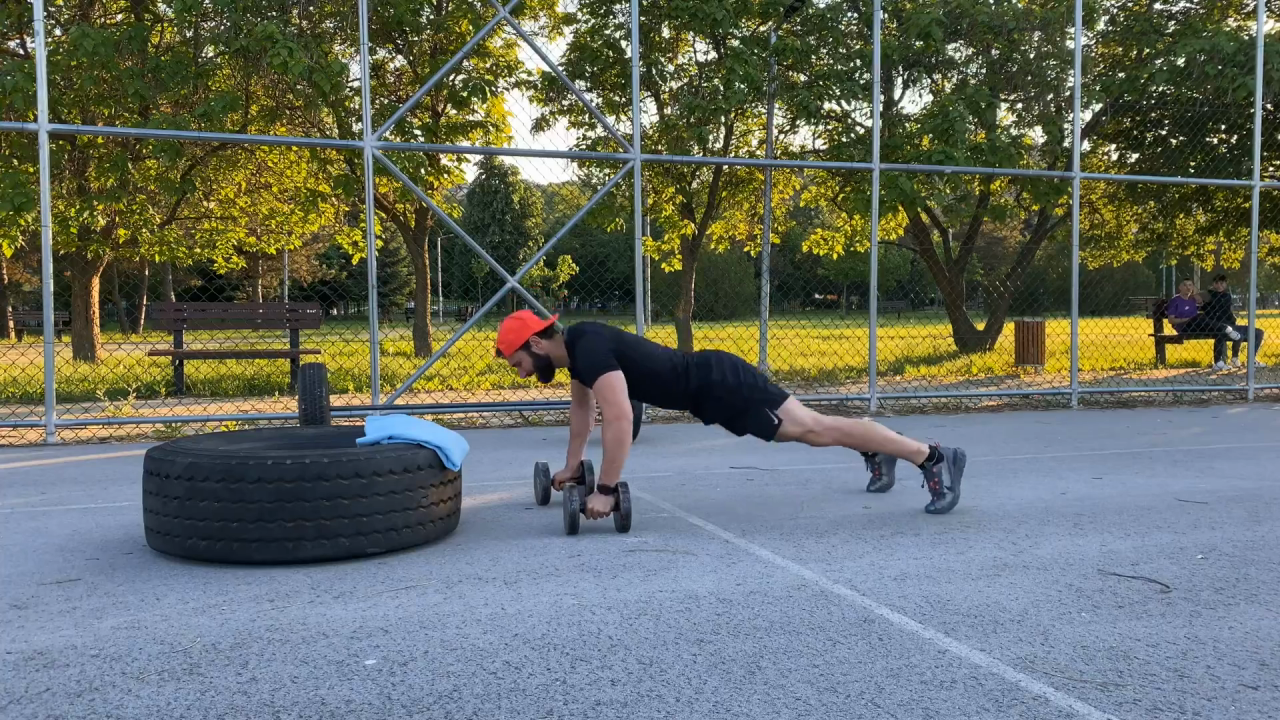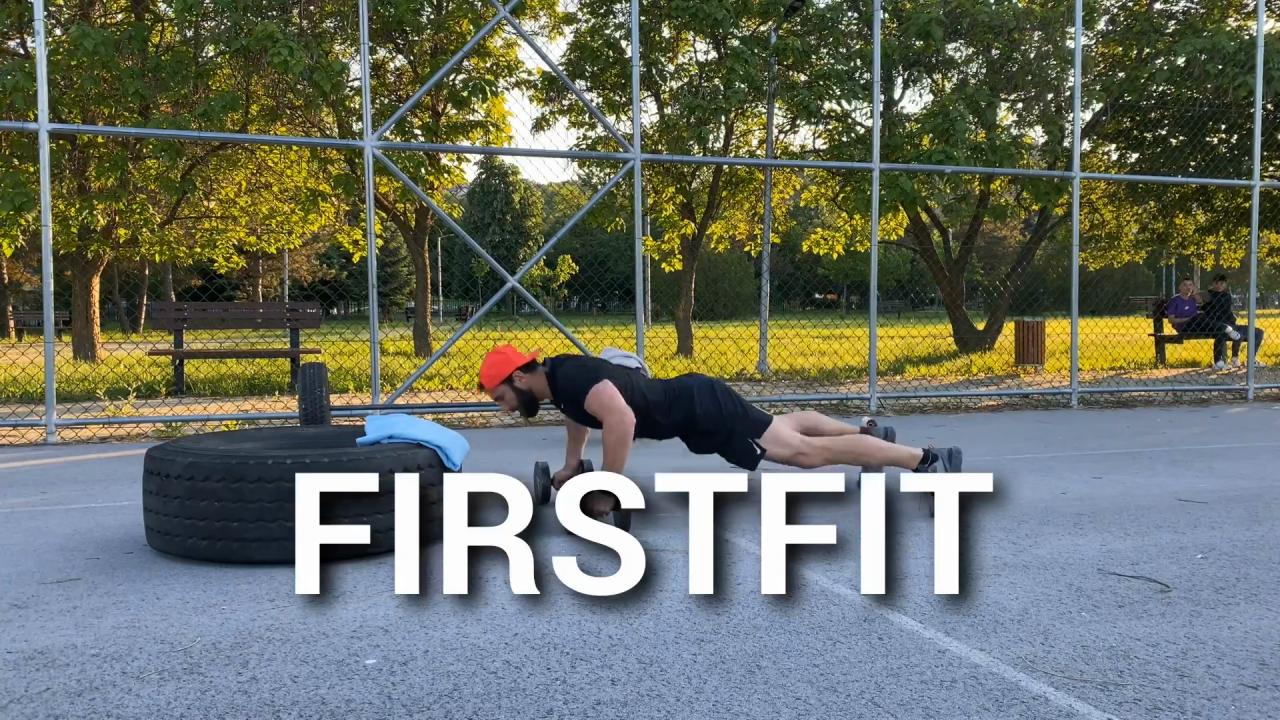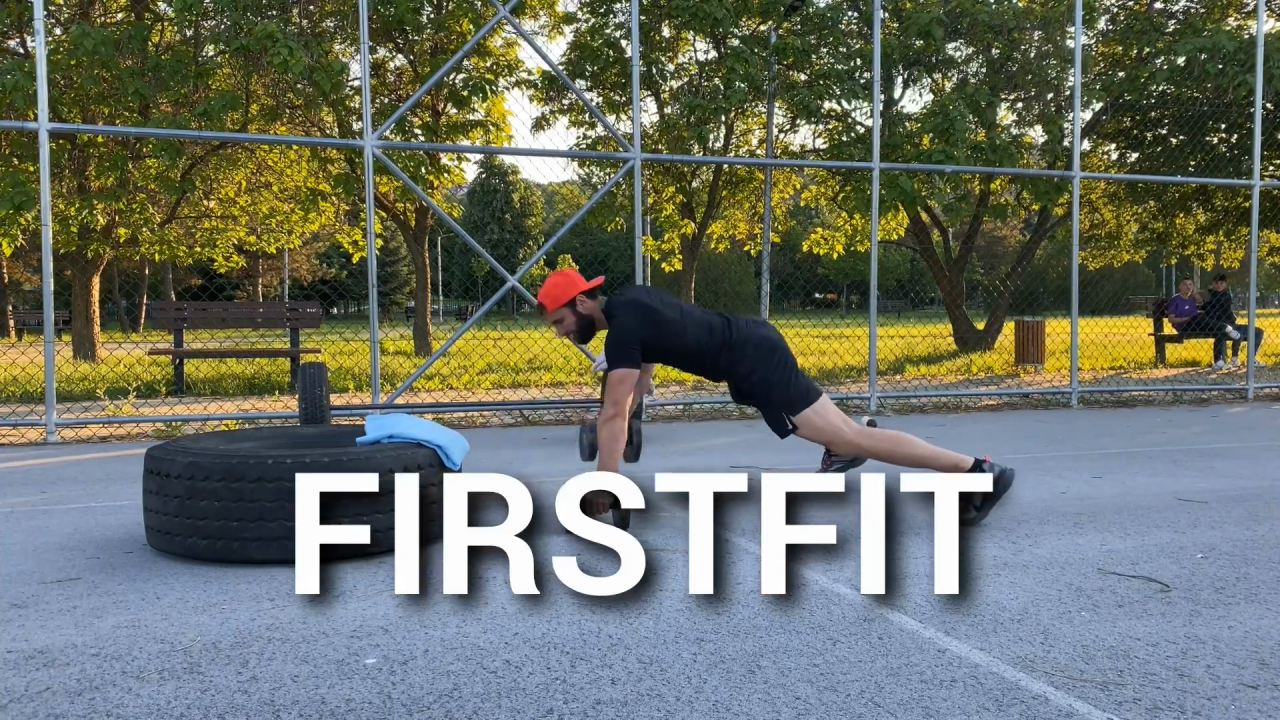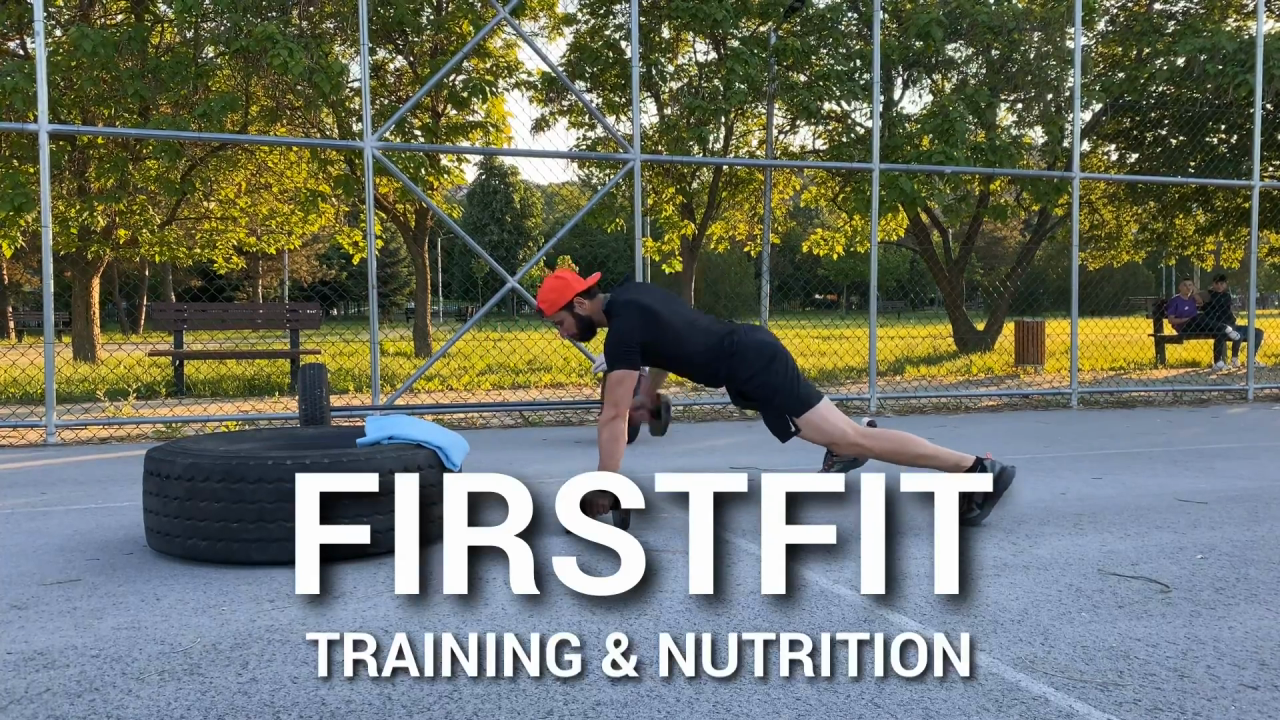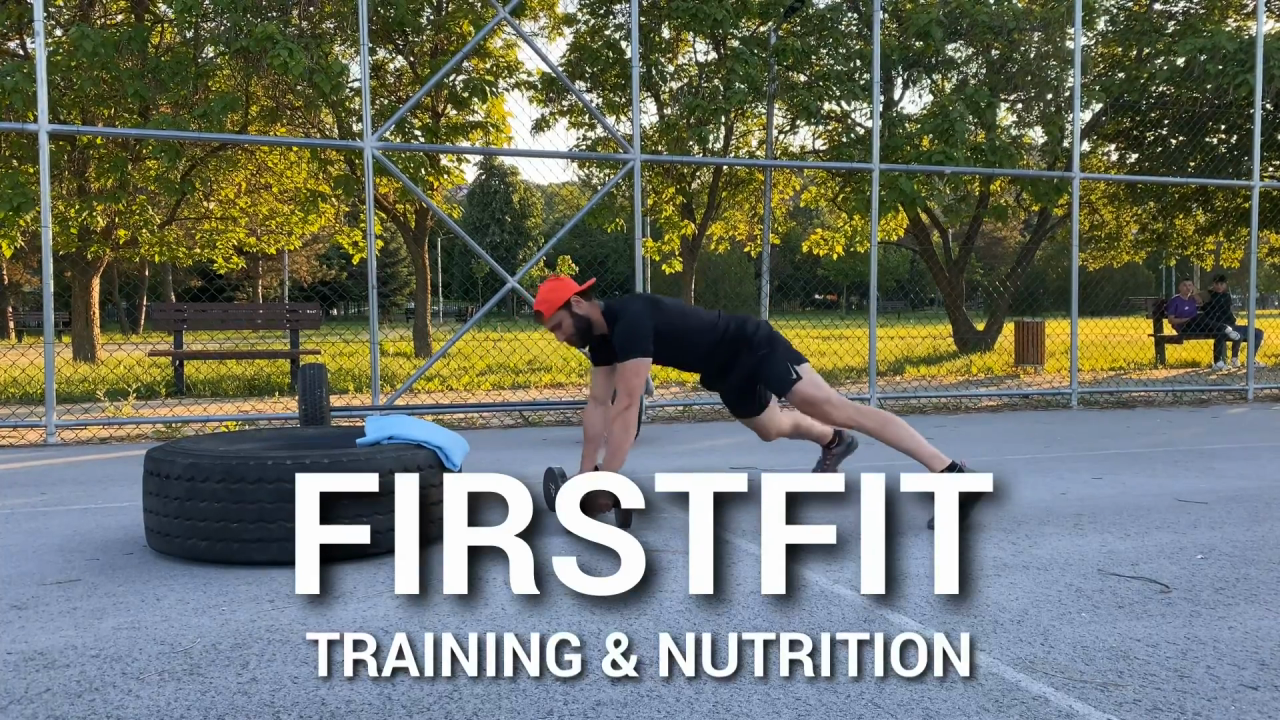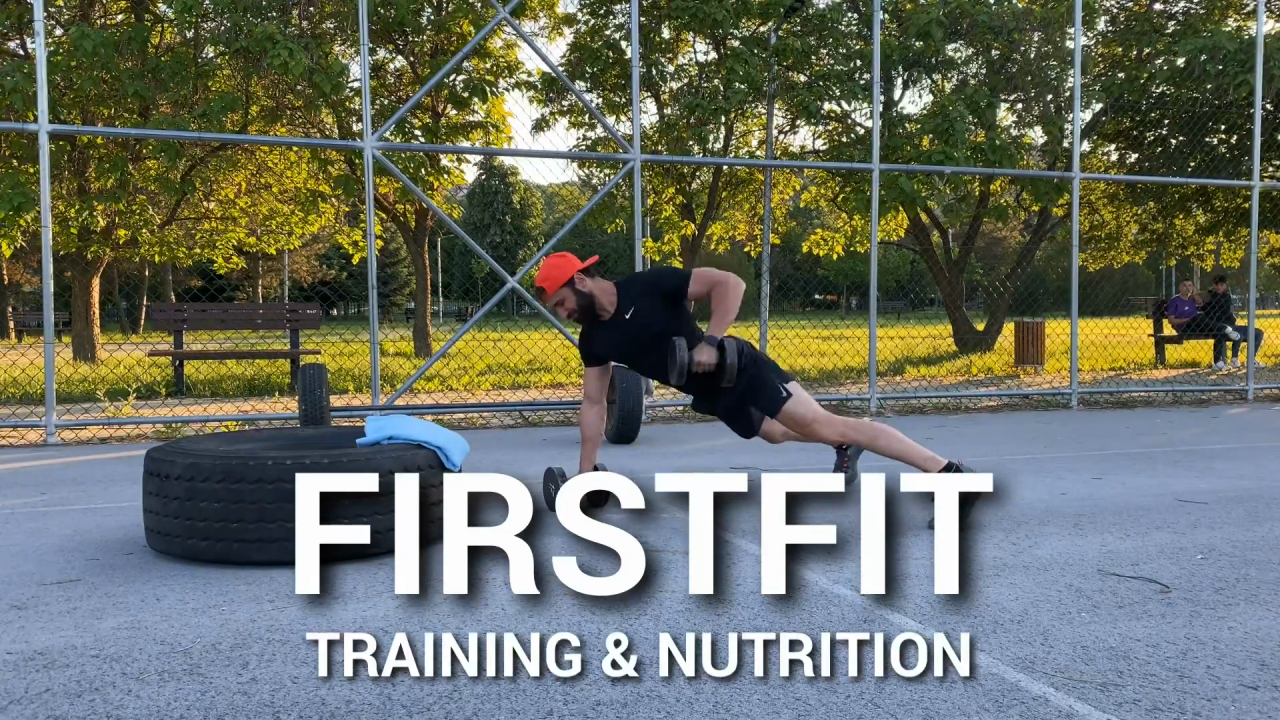
dt=0.7s
person 1, frame 1
left shoulder: (588, 347)
right shoulder: (575, 348)
left elbow: (619, 417)
right elbow: (581, 405)
left wrist: (605, 491)
right wrist: (570, 466)
left hip: (717, 384)
right hip: (708, 381)
left knee: (814, 429)
right knee: (795, 426)
left ankle: (935, 458)
right ankle: (877, 451)
person 1, frame 2
left shoulder: (570, 375)
right shoulder: (557, 376)
left elbow: (624, 422)
right elbow: (577, 416)
left wrist: (609, 490)
right wrist: (570, 466)
left hip: (703, 409)
right hip: (693, 402)
left knee: (808, 453)
right knee: (791, 424)
left ankle: (930, 459)
right ankle: (871, 433)
person 1, frame 3
left shoulder: (622, 328)
right shoulder: (626, 302)
left elbow: (614, 413)
right elbow: (641, 370)
left wrist: (606, 490)
right wrist: (617, 424)
left hip: (755, 360)
right hip: (752, 339)
left knee: (850, 435)
left ankle: (979, 472)
right ankle: (840, 451)
person 1, frame 4
left shoulder: (621, 329)
right shoulder: (629, 295)
left elbow: (613, 416)
left wrist: (605, 490)
right wrist: (651, 389)
left hip: (755, 366)
right hip: (752, 347)
left knee: (853, 435)
left ankle: (980, 470)
right ankle: (841, 452)
person 1, frame 5
left shoulder: (628, 318)
right shoulder: (602, 335)
left elbow: (627, 406)
right elbow: (598, 404)
right wrist: (586, 473)
left hip: (752, 345)
right hip: (726, 368)
left knee: (832, 406)
right knee: (771, 427)
left ankle: (953, 475)
right ankle: (833, 441)
person 1, frame 6
left shoulder: (648, 285)
right shoulder: (594, 336)
left elbow: (731, 283)
right elbow: (593, 403)
left wrist: (710, 341)
right wrist: (585, 473)
left hip: (740, 369)
right hip: (714, 391)
left knee: (821, 425)
right knee: (777, 432)
left ankle: (952, 474)
right ankle: (846, 451)
